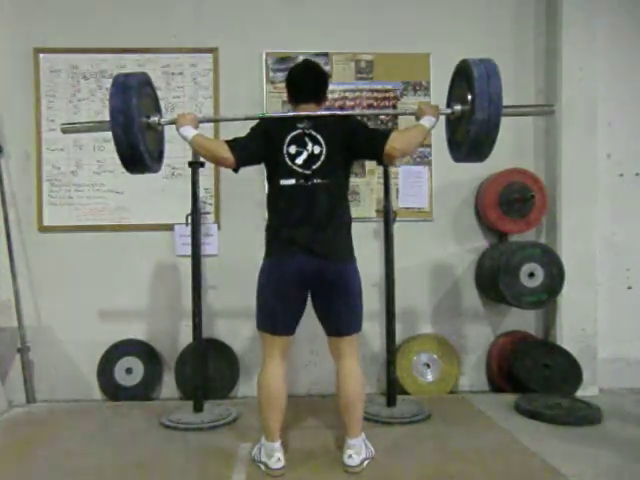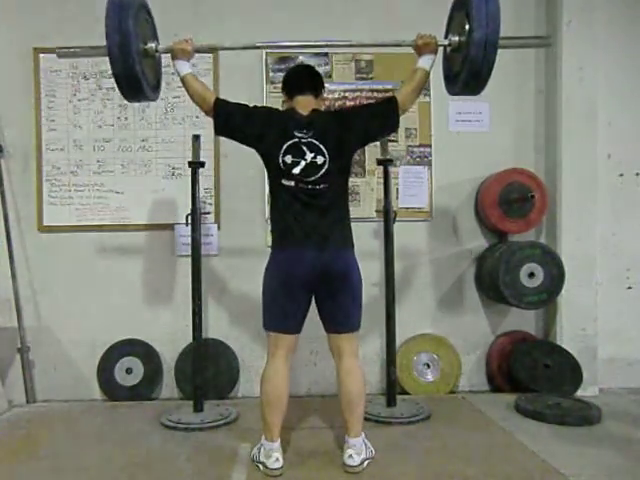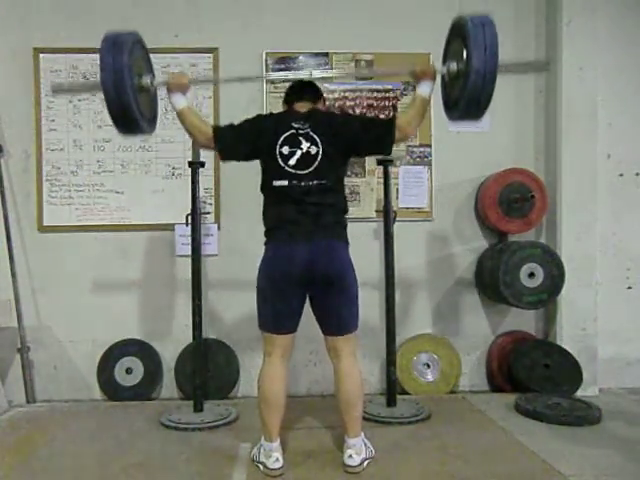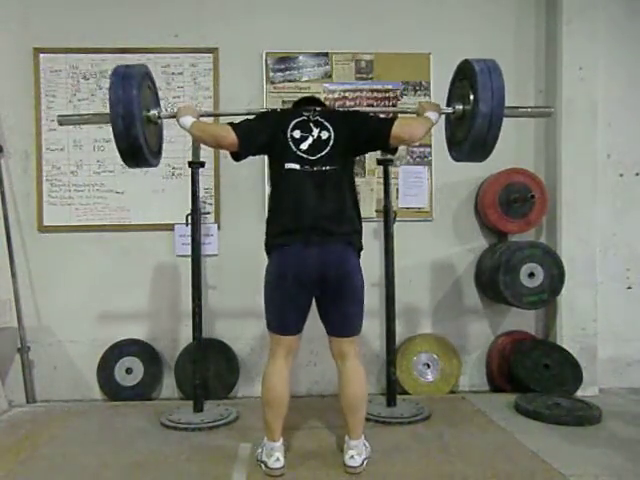
dt=1s
person 1, frame 1
left shoulder: (271, 129)
right shoulder: (344, 127)
left elbow: (227, 156)
right elbow: (394, 148)
left wrist: (188, 131)
right wrist: (426, 120)
left hip: (283, 260)
right hip: (335, 260)
left knee: (274, 354)
right knee: (346, 354)
left ankle: (271, 450)
right ankle: (355, 447)
person 1, frame 2
left shoulder: (268, 124)
right shoulder: (345, 124)
left elbow: (210, 103)
right elbow: (402, 100)
left wrist: (182, 64)
right wrist: (425, 59)
left hip: (288, 258)
right hip: (338, 256)
left knee: (279, 355)
right knee: (347, 354)
person 1, frame 3
left shoulder: (264, 128)
right shoulder: (340, 125)
left elbow: (206, 137)
right elbow: (404, 130)
left wrist: (178, 100)
right wrist: (424, 89)
left hip: (281, 253)
right hip: (331, 252)
left knee: (275, 354)
right knee: (344, 352)
person 1, frame 4
left shoulder: (274, 123)
right shoulder: (349, 122)
left elbow: (224, 137)
right elbow: (407, 133)
left wrist: (188, 120)
right wrist: (430, 114)
left hip: (288, 255)
right hip: (341, 254)
left knee: (280, 354)
right knee: (347, 354)
left ankle: (273, 449)
right ankle: (355, 448)
